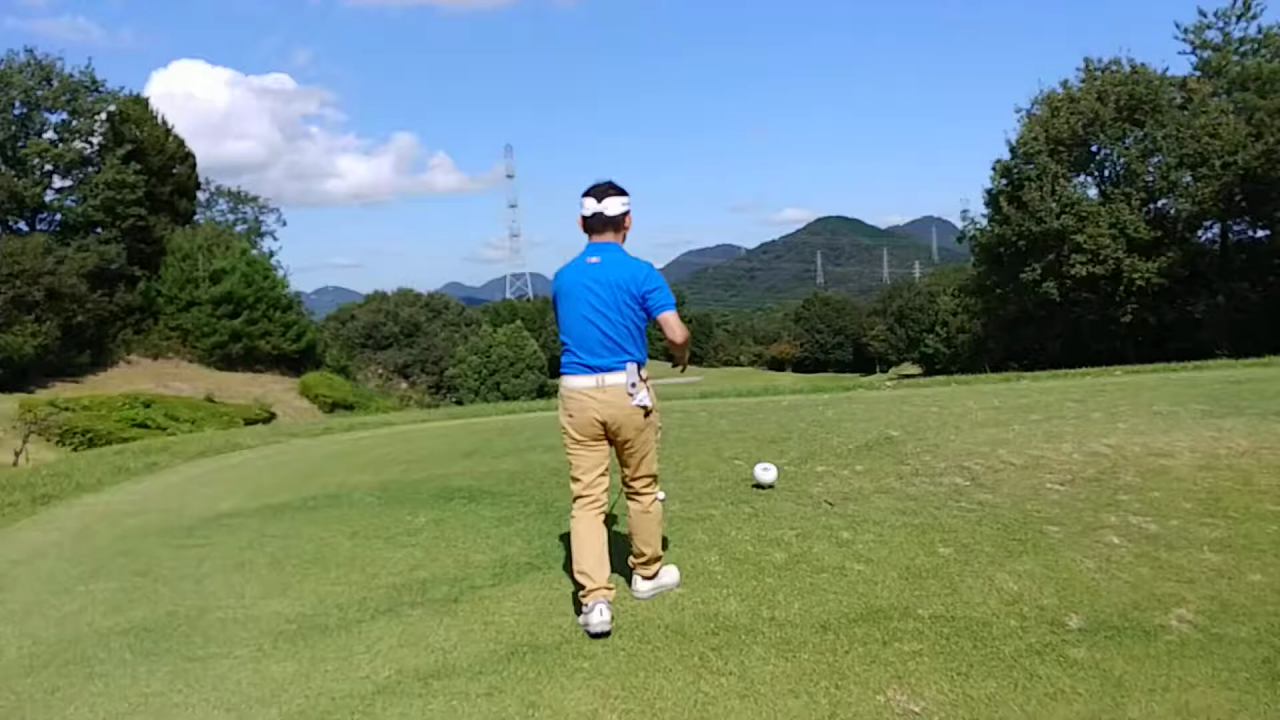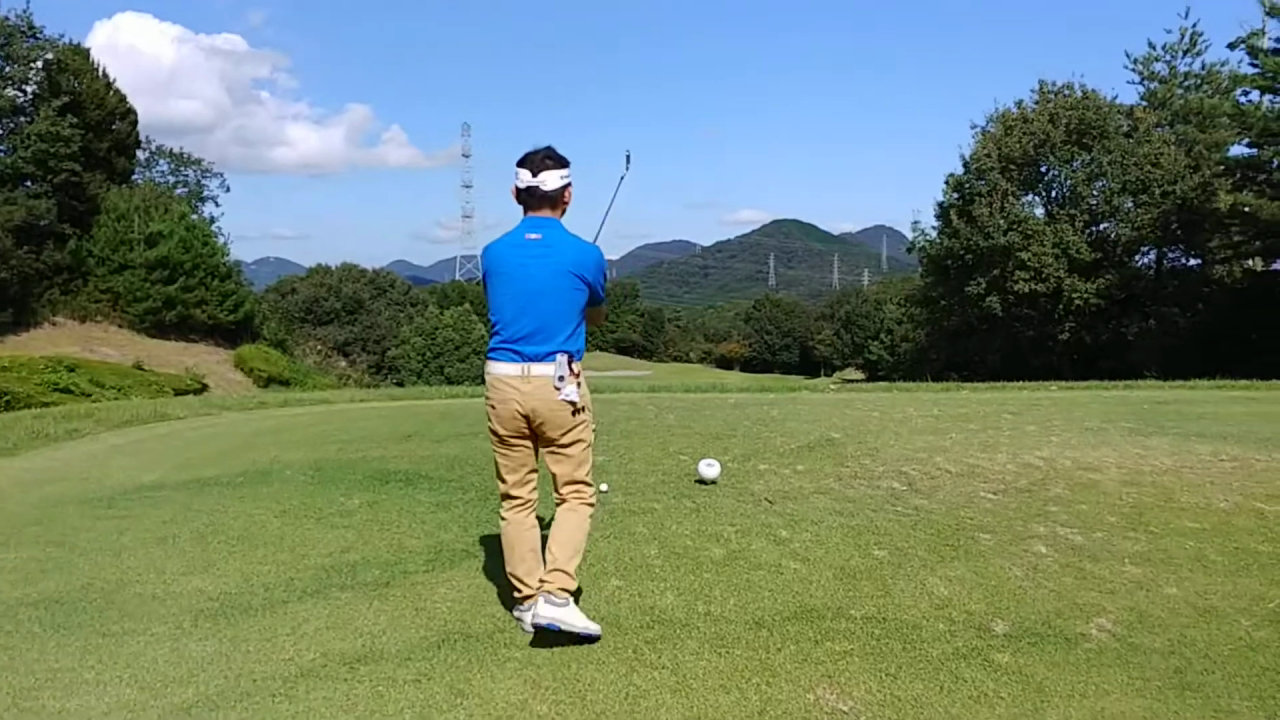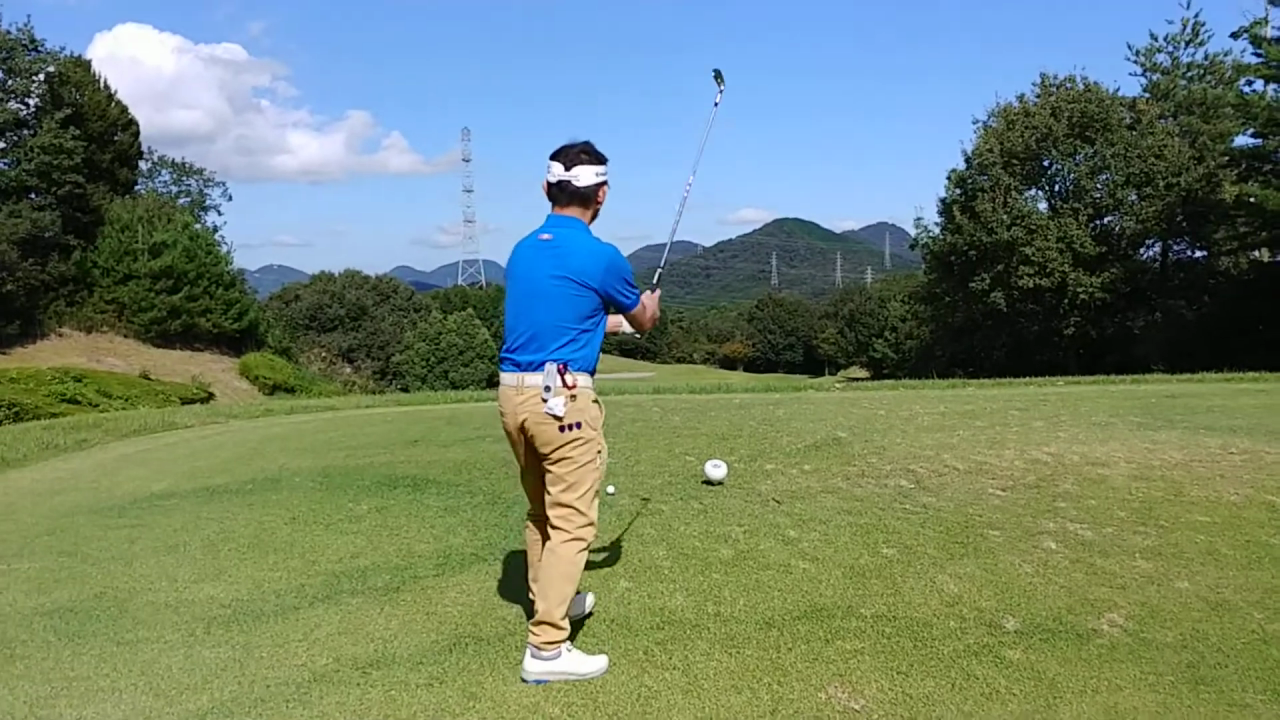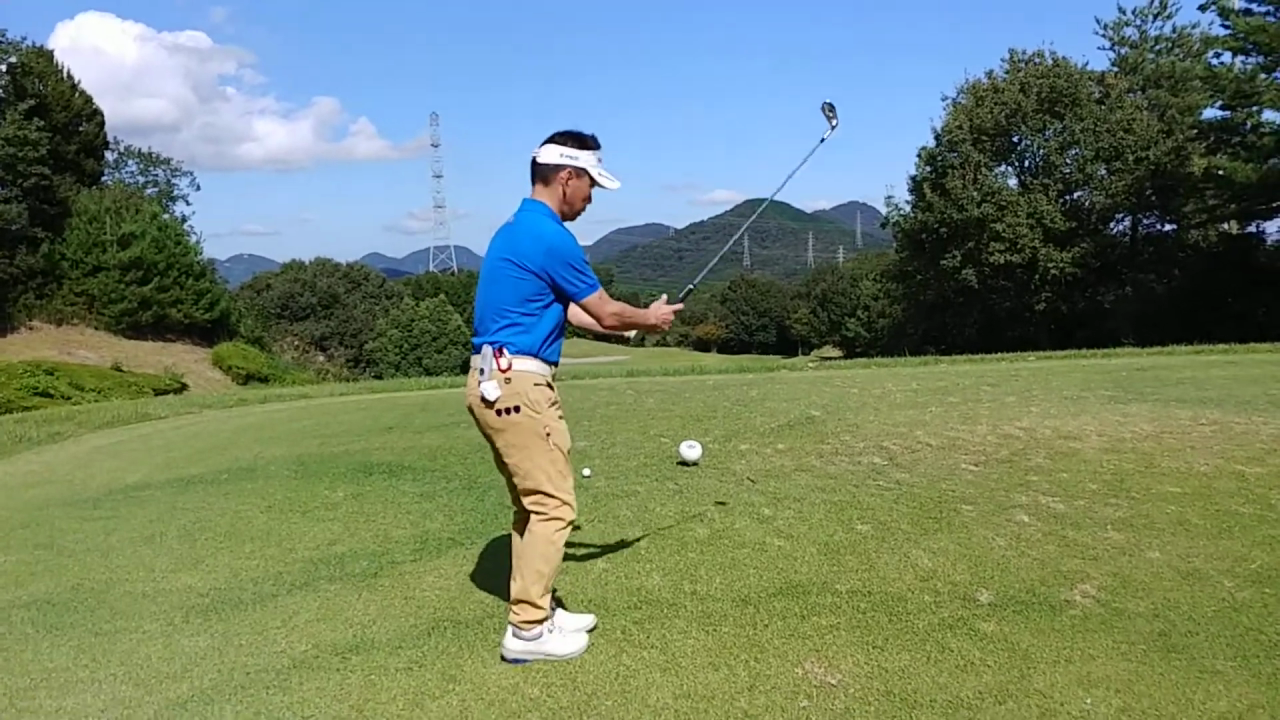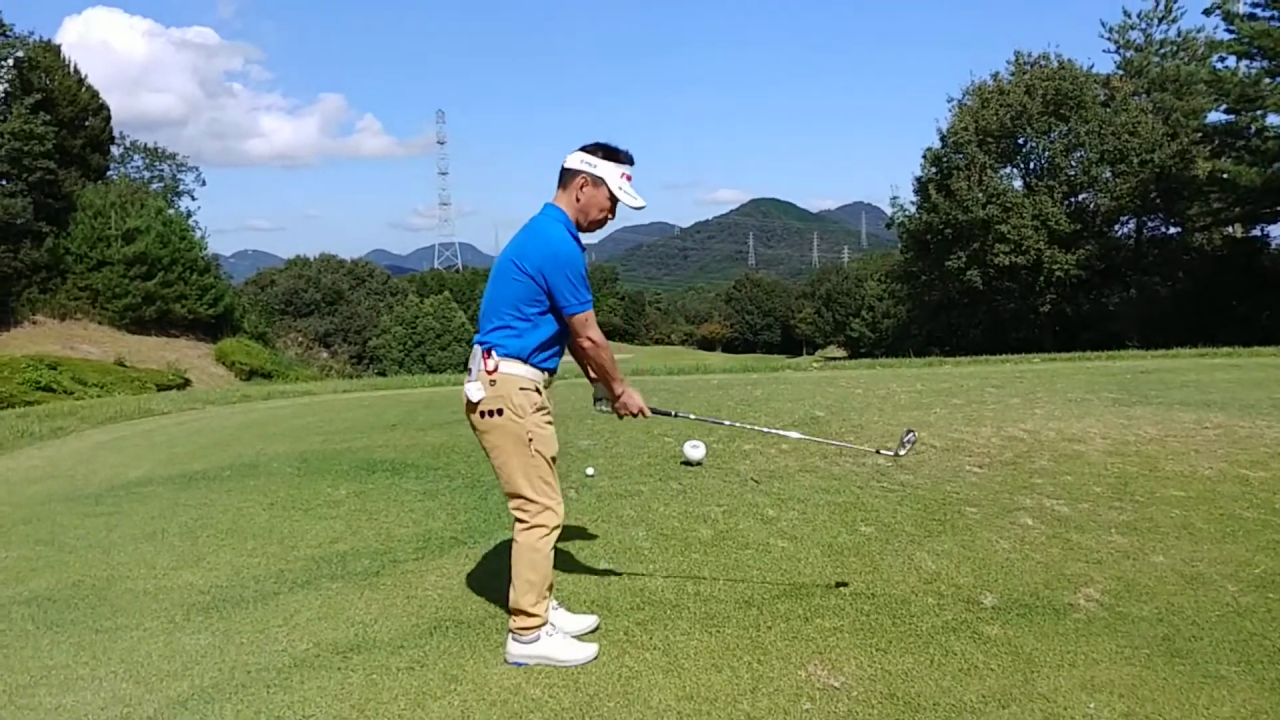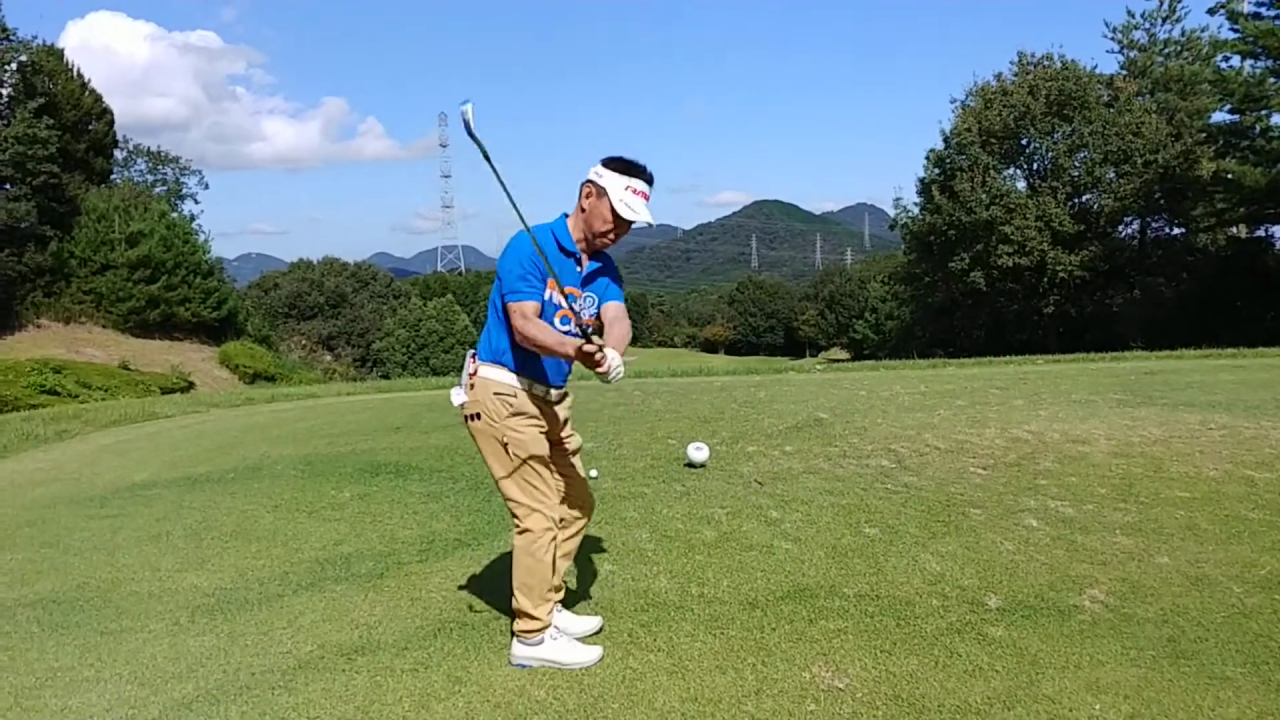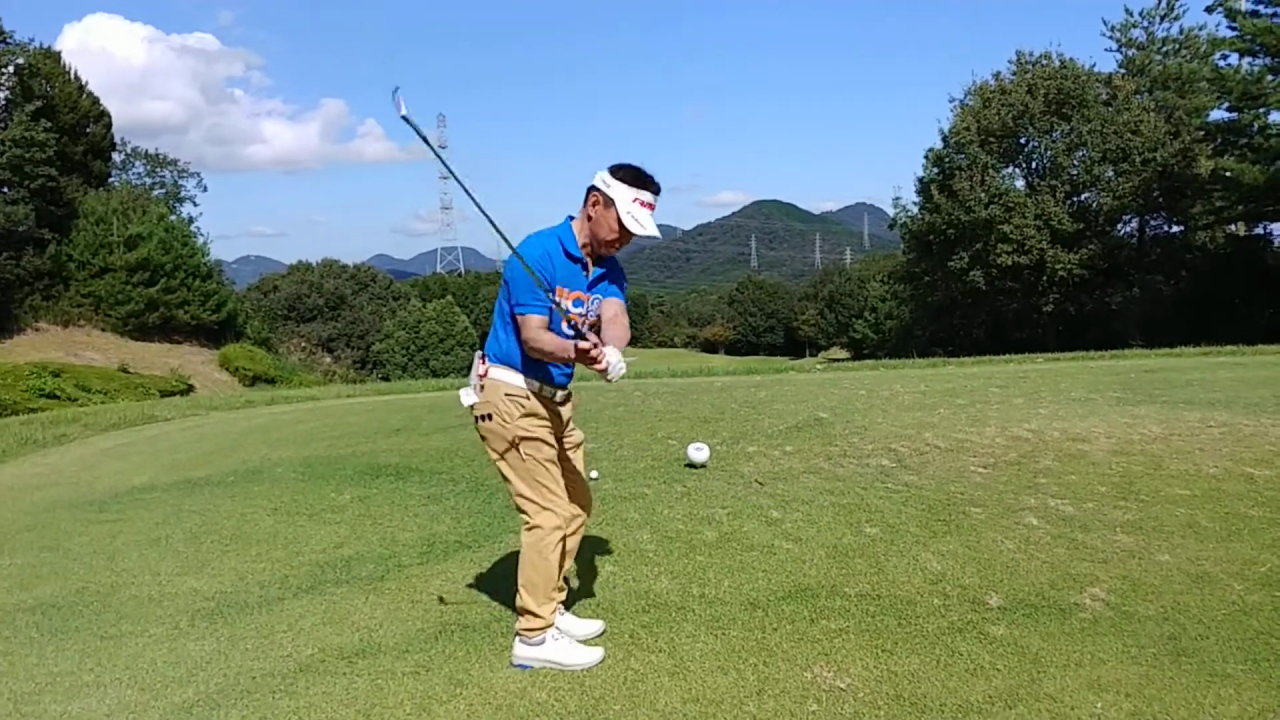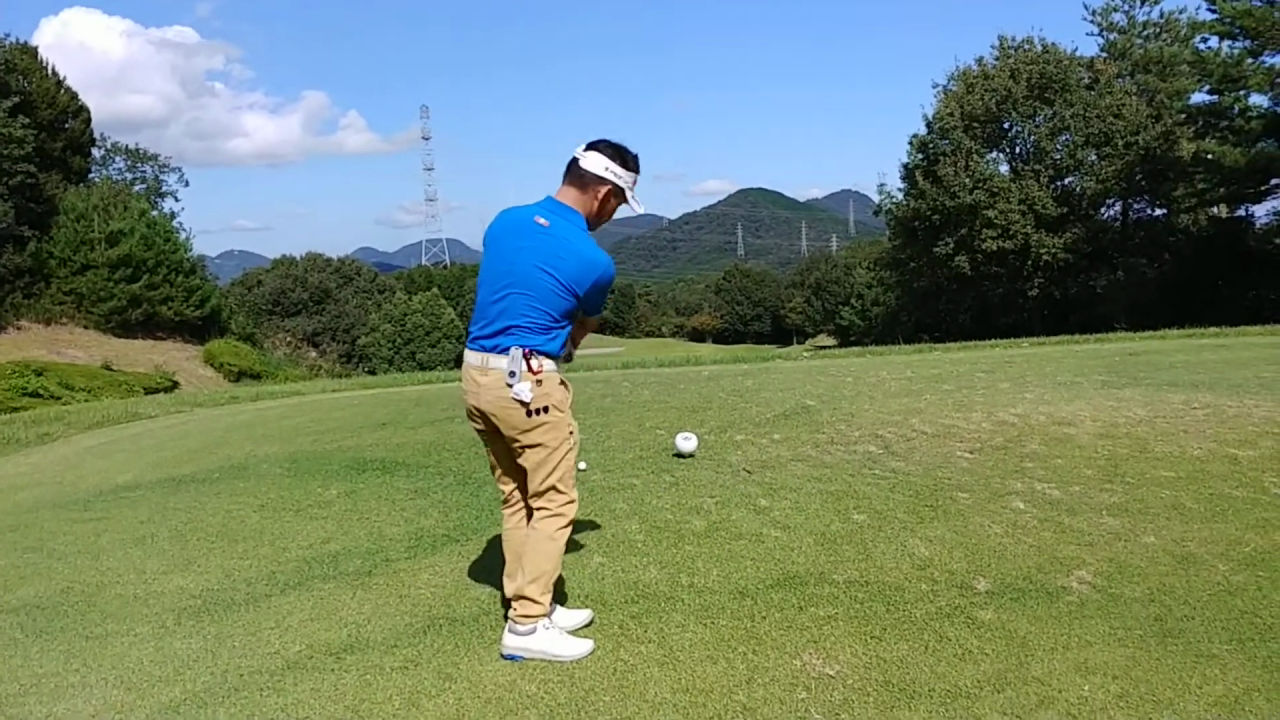
dt=0.5s
person 1, frame 1
left shoulder: (563, 278)
right shoulder: (643, 272)
right elbow: (678, 336)
right wrist: (680, 358)
left hip: (577, 394)
right hip: (628, 392)
left knee: (587, 499)
right knee: (642, 488)
left ankle: (595, 603)
right ankle: (647, 573)
person 1, frame 2
left shoulder: (493, 254)
right shoulder: (586, 255)
right elbow: (596, 316)
left hip: (504, 384)
right hip: (559, 385)
left knee: (517, 498)
right knee: (575, 493)
left ankle: (527, 600)
right ankle: (555, 598)
person 1, frame 3
left shoulder: (522, 251)
right shoulder: (600, 256)
right elbow: (643, 320)
left wrist: (614, 320)
right wrist: (649, 306)
left hip: (514, 394)
right hip: (564, 398)
left knee: (542, 513)
right knee: (572, 523)
left ankle: (551, 603)
right ankle: (547, 649)
person 1, frame 4
left shoulder: (513, 230)
right shoulder: (550, 238)
right elbow: (606, 313)
left wrist: (632, 324)
right wrist: (652, 318)
left hip: (494, 381)
right hip: (519, 384)
left knee: (532, 505)
right knee: (552, 507)
left ankle: (537, 610)
right ankle: (527, 629)
person 1, frame 5
left shoulder: (548, 235)
right shoulder: (557, 245)
left elbow: (574, 332)
right elbow: (587, 338)
left wrist: (603, 386)
right wrist: (620, 390)
left hip: (508, 385)
right hip: (509, 388)
left knee: (539, 505)
right knee: (539, 510)
left ankle: (539, 608)
right ankle: (527, 635)
person 1, frame 6
left shoulder: (605, 269)
right shoulder: (529, 245)
left elbow: (617, 321)
right elbow: (524, 327)
left wrist: (612, 353)
right wrist: (576, 351)
left hip: (549, 398)
right hip: (504, 394)
left knee: (575, 505)
right knee: (538, 515)
left ankle: (547, 608)
right ankle: (532, 636)
person 1, frame 7
left shoulder: (609, 270)
right shoulder: (538, 252)
left elbow: (615, 320)
right elbow: (535, 339)
left wrist: (611, 353)
right wrist: (577, 350)
left hip: (551, 397)
right hip: (510, 394)
left knee: (576, 507)
right knee: (546, 513)
left ankle: (547, 611)
right ankle: (534, 637)
person 1, frame 8
left shoulder: (504, 221)
right shoulder: (593, 262)
left hip: (480, 374)
right hip: (529, 383)
left knee: (519, 497)
right knee: (553, 503)
left ankle: (530, 603)
right ankle: (526, 627)
